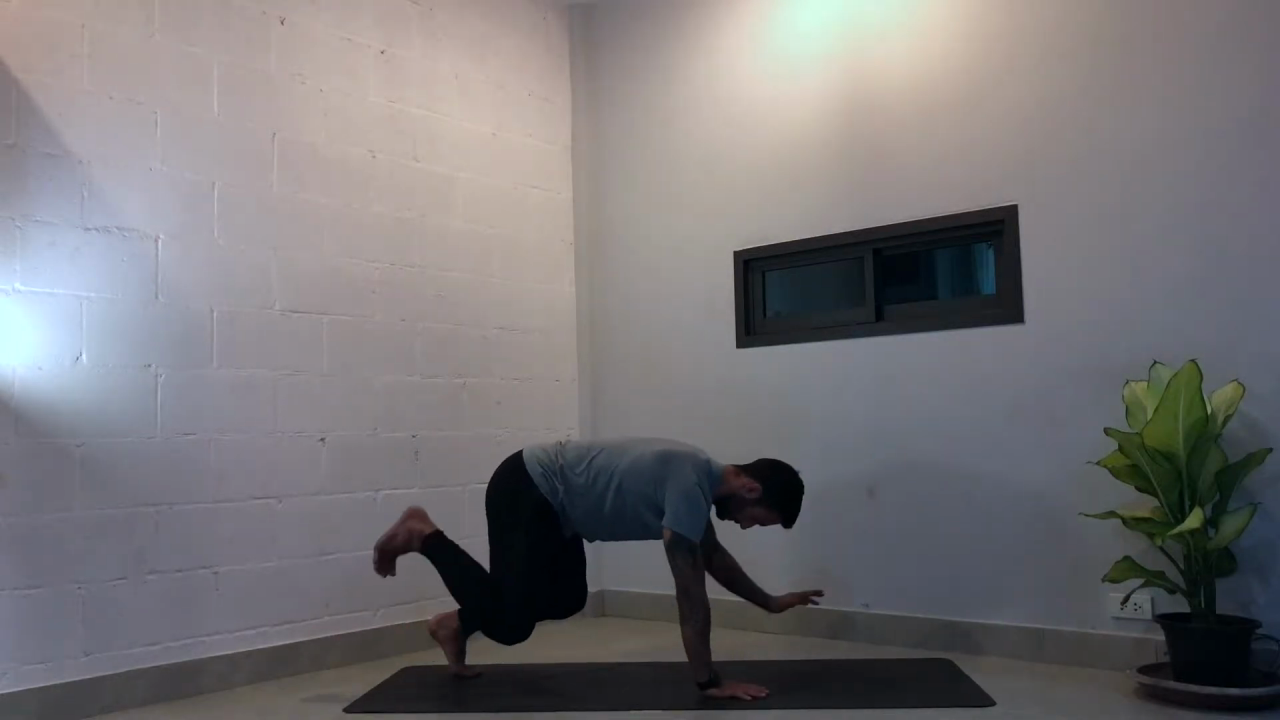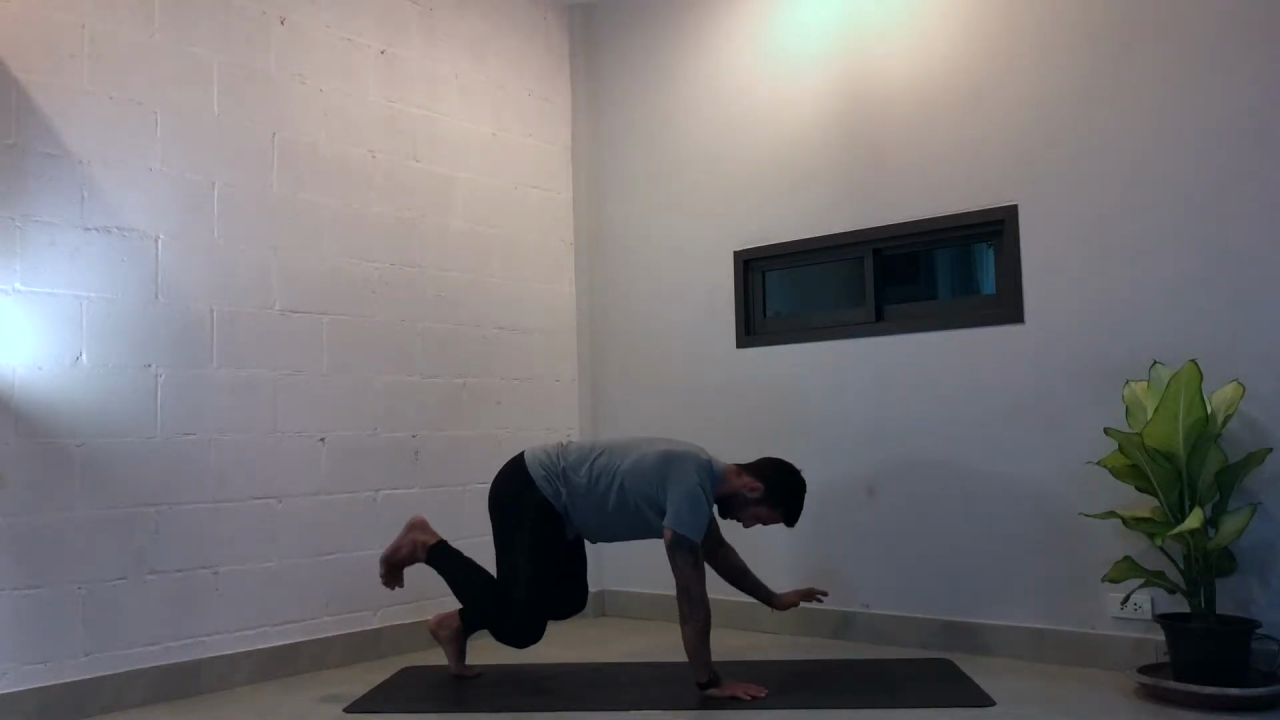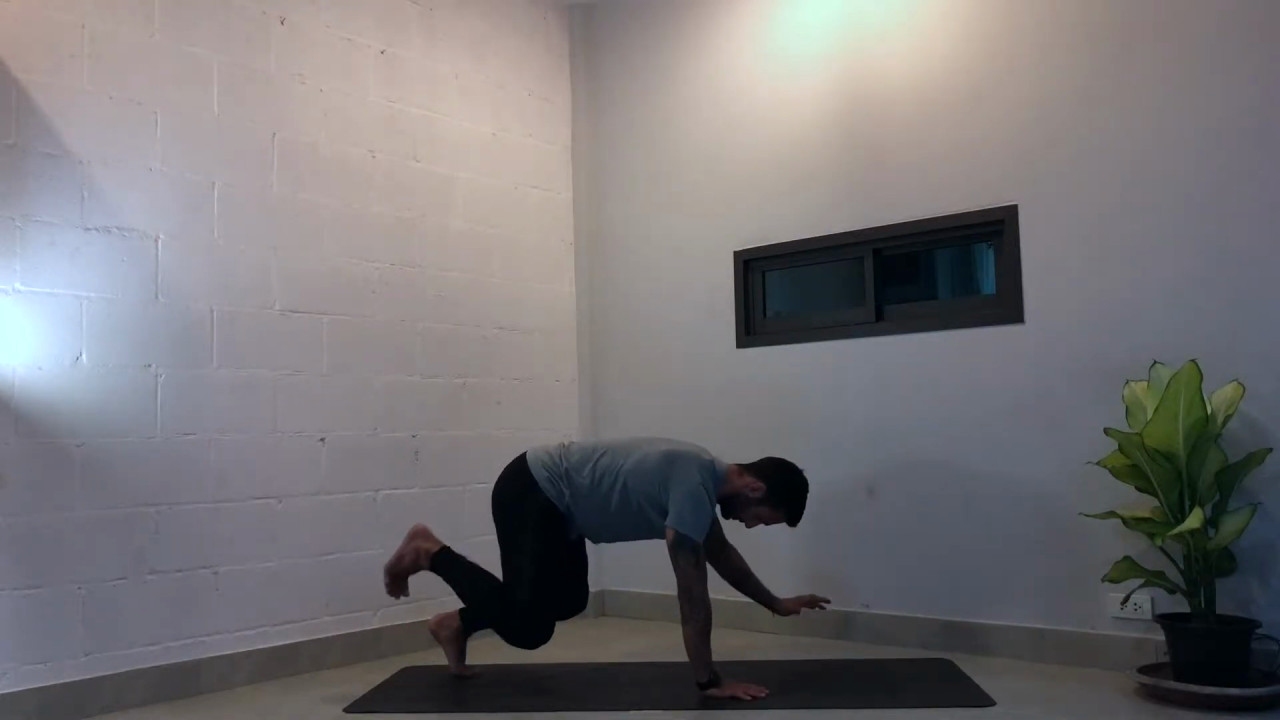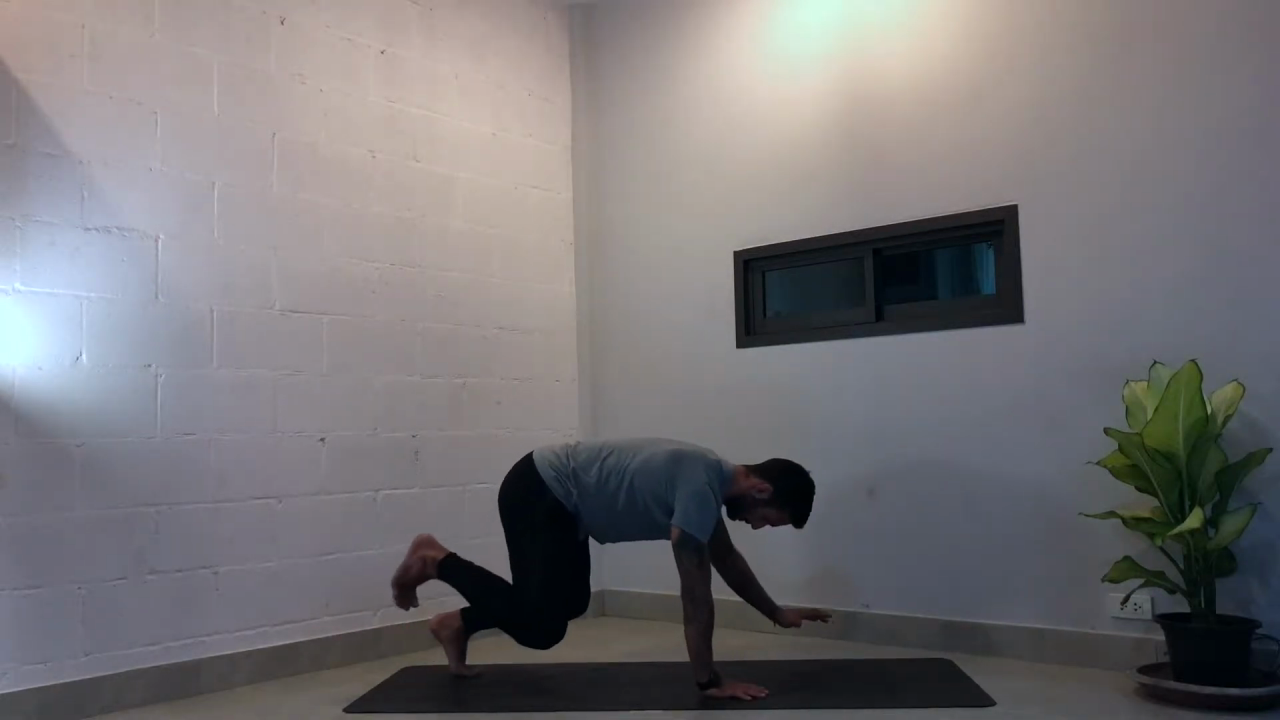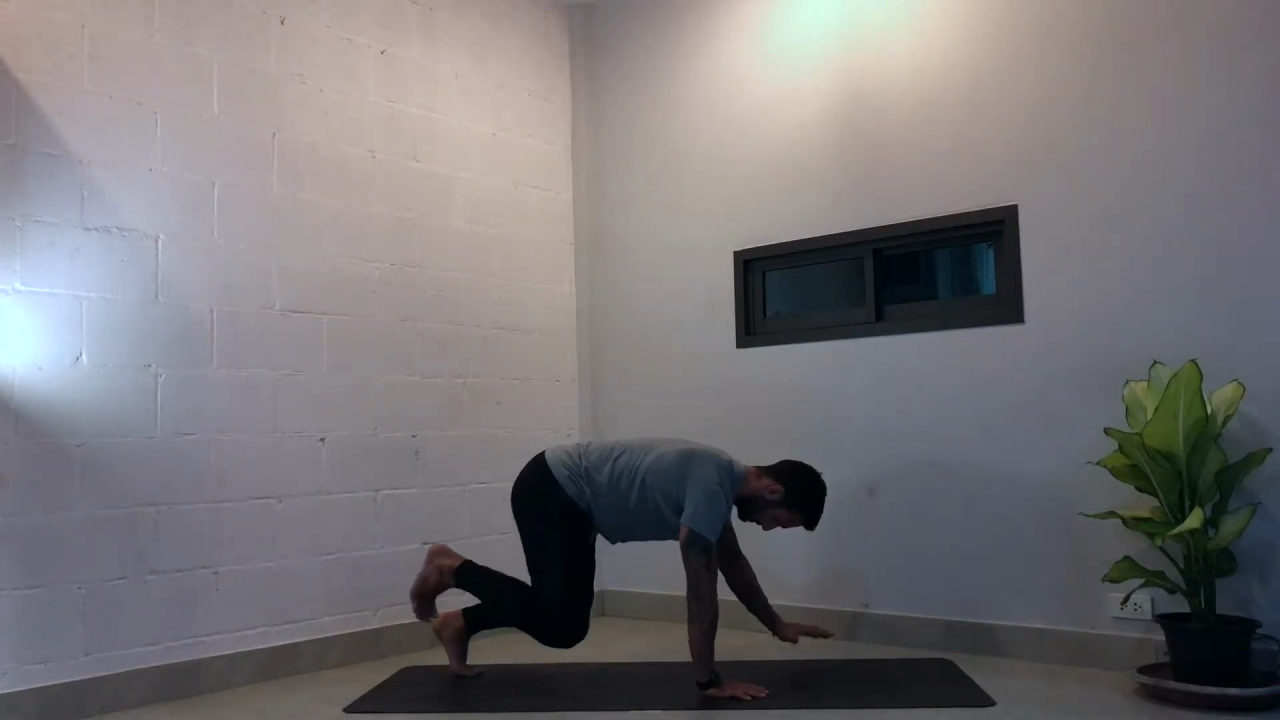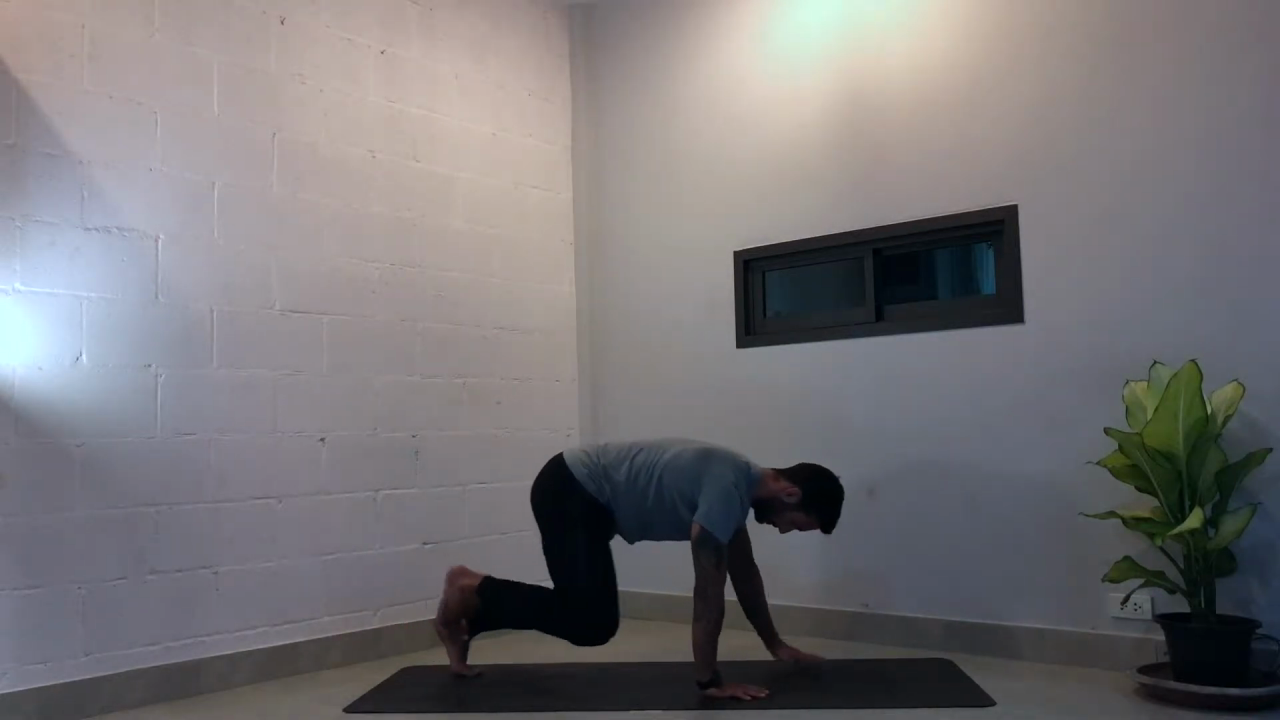
dt=0.2s
person 1, frame 1
left shoulder: (698, 476)
right shoulder: (690, 486)
left elbow: (712, 555)
right elbow: (691, 592)
left wrist: (770, 602)
right wrist: (708, 681)
left hip: (548, 496)
right hip: (526, 490)
left knee: (567, 599)
right knee: (510, 623)
left ankle: (455, 624)
right ankle: (423, 534)
person 1, frame 2
left shoulder: (700, 476)
right shoulder: (691, 487)
left elbow: (718, 552)
right elbow: (691, 593)
left wrist: (774, 599)
right wrist: (708, 680)
left hip: (549, 497)
right hip: (528, 491)
left knee: (568, 600)
right knee: (520, 626)
left ankle: (455, 624)
right ankle: (427, 544)
person 1, frame 3
left shoulder: (702, 477)
right shoulder: (693, 487)
left elbow: (721, 554)
right elbow: (692, 592)
left wrist: (776, 604)
right wrist: (708, 680)
left hip: (551, 496)
right hip: (530, 492)
left knee: (569, 601)
right knee: (528, 627)
left ankle: (456, 624)
right ankle: (430, 552)
person 1, frame 4
left shoulder: (710, 478)
right shoulder: (700, 487)
left elbow: (727, 560)
right elbow: (696, 592)
left wrist: (777, 614)
right wrist: (708, 681)
left hip: (555, 495)
right hip: (537, 491)
left knee: (570, 603)
right knee: (541, 626)
left ankle: (456, 624)
right ankle: (437, 560)
person 1, frame 5
left shoulder: (720, 480)
right shoulder: (711, 486)
left elbow: (733, 565)
right elbow: (702, 592)
left wrist: (776, 625)
right wrist: (708, 680)
left hip: (566, 494)
right hip: (550, 490)
left knee: (568, 606)
right knee: (563, 625)
left ankle: (459, 623)
right ankle: (453, 569)
person 1, frame 6
left shoulder: (739, 485)
right shoulder: (728, 487)
left elbow: (743, 571)
right elbow: (709, 590)
left wrist: (775, 645)
right wrist: (708, 680)
left hip: (585, 494)
right hip: (569, 490)
left knee: (578, 606)
right knee: (594, 622)
left ankle: (464, 619)
right ankle: (473, 589)
